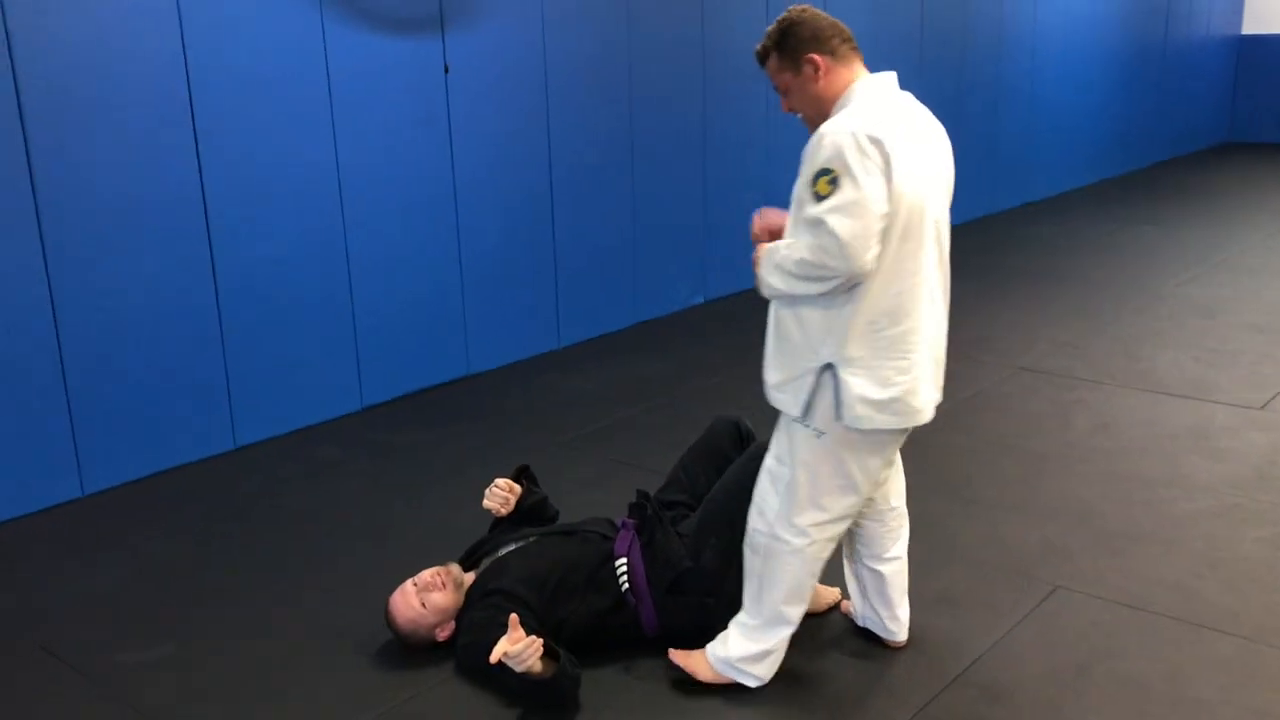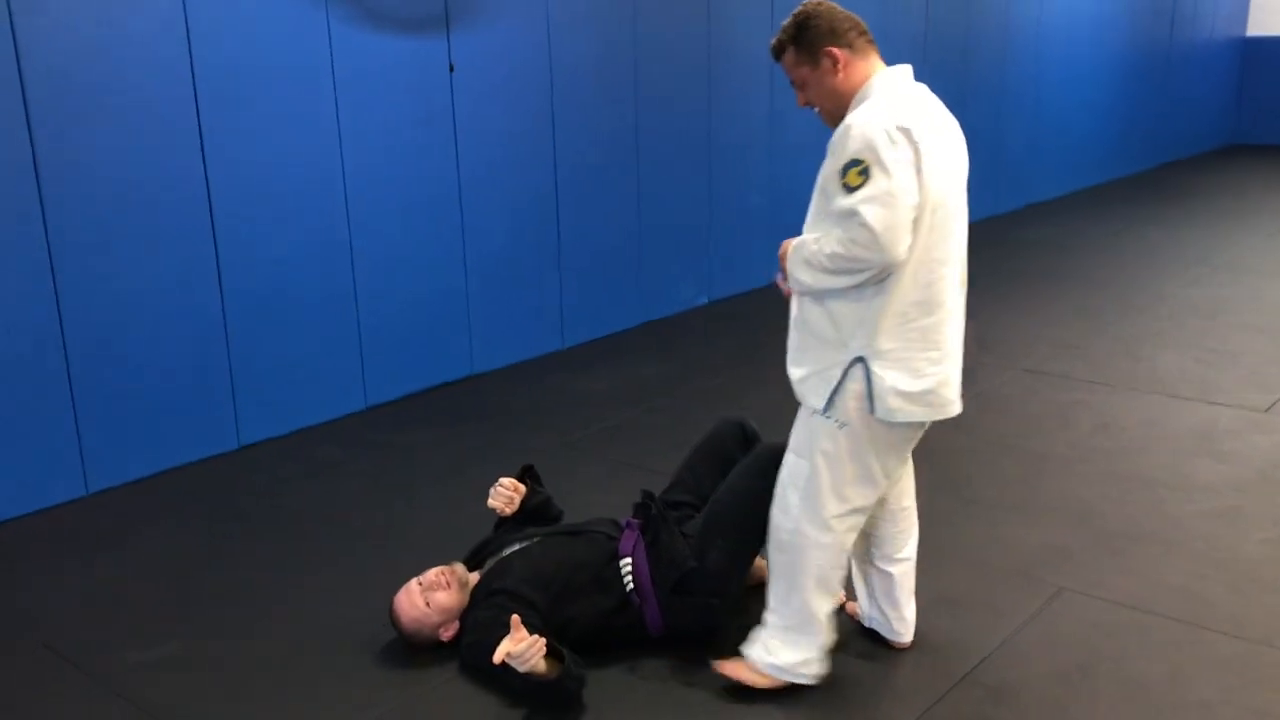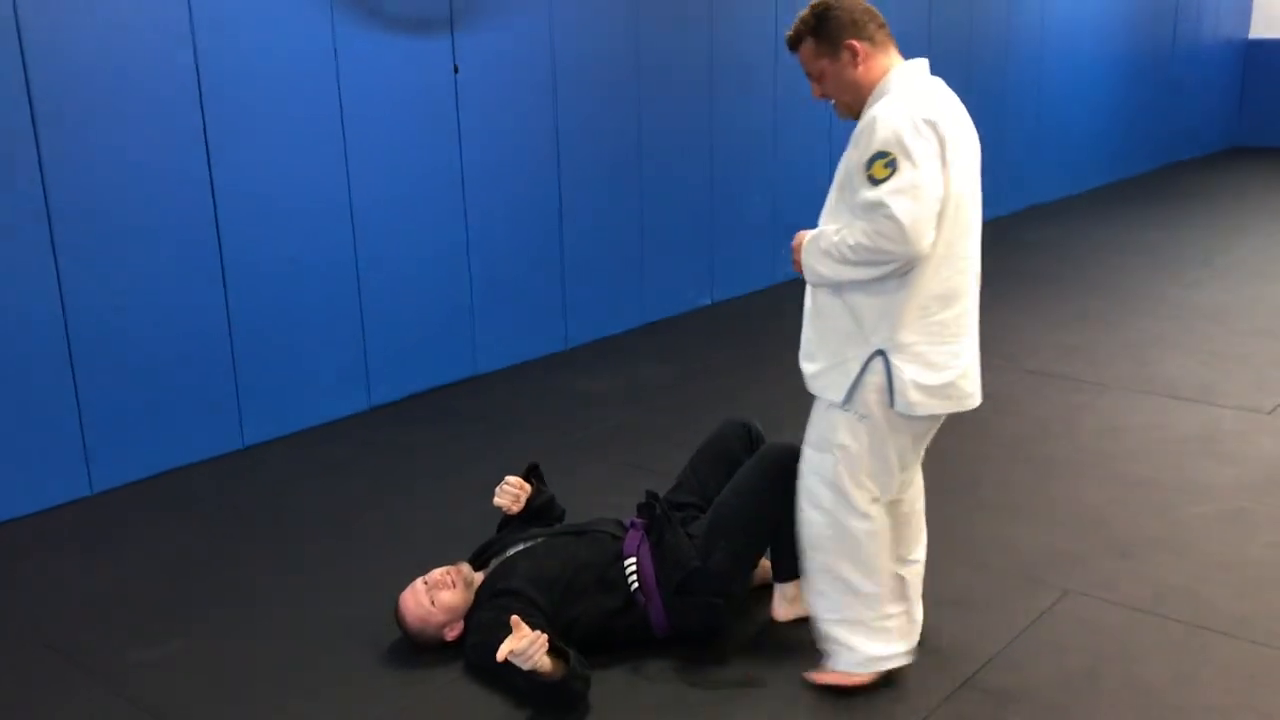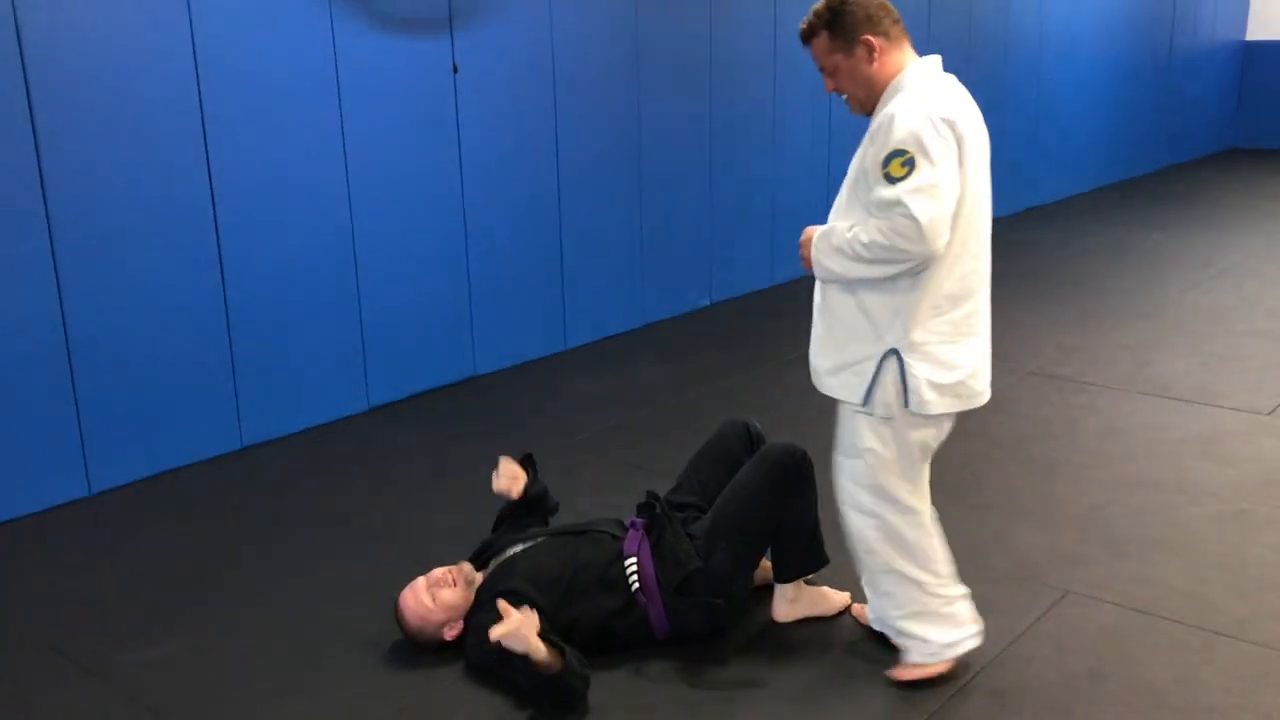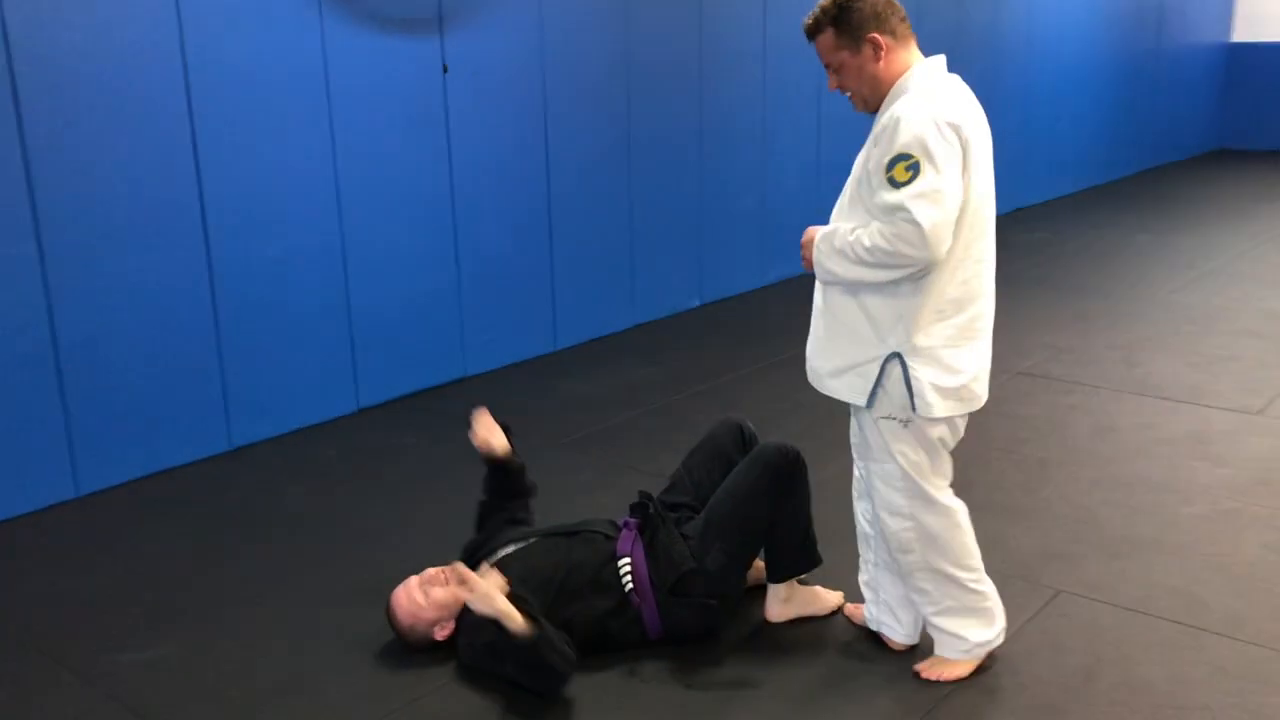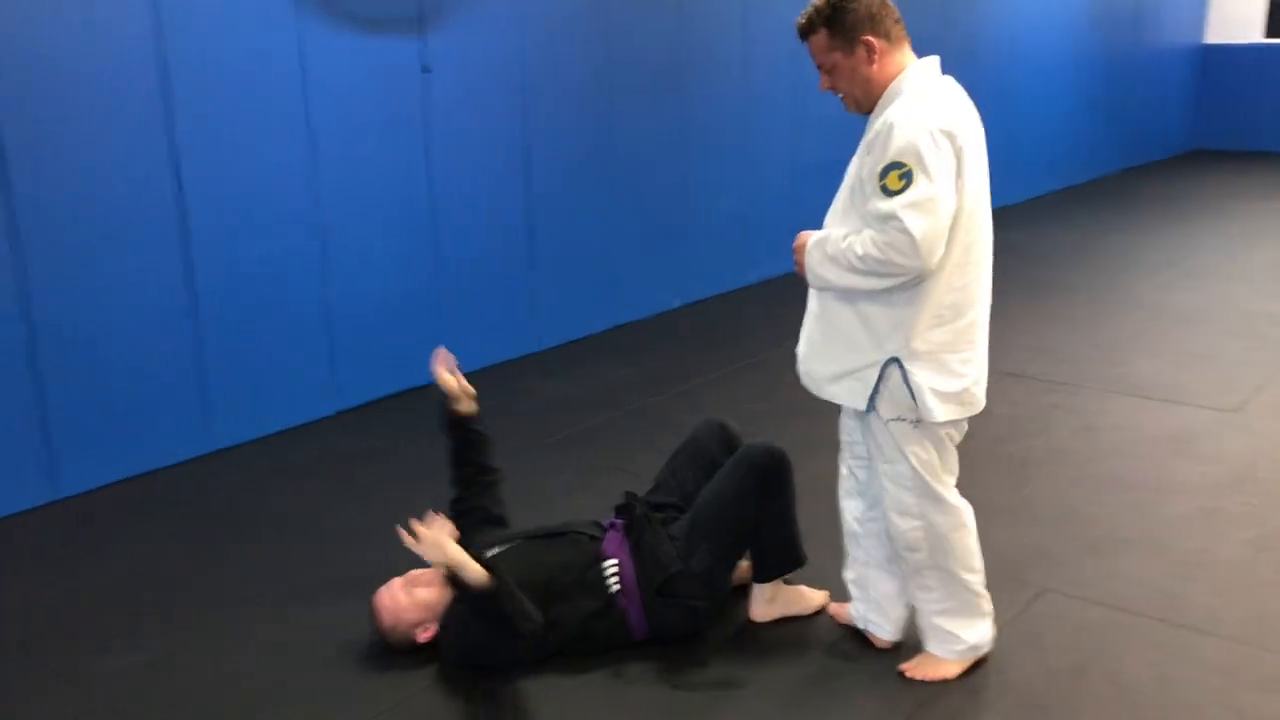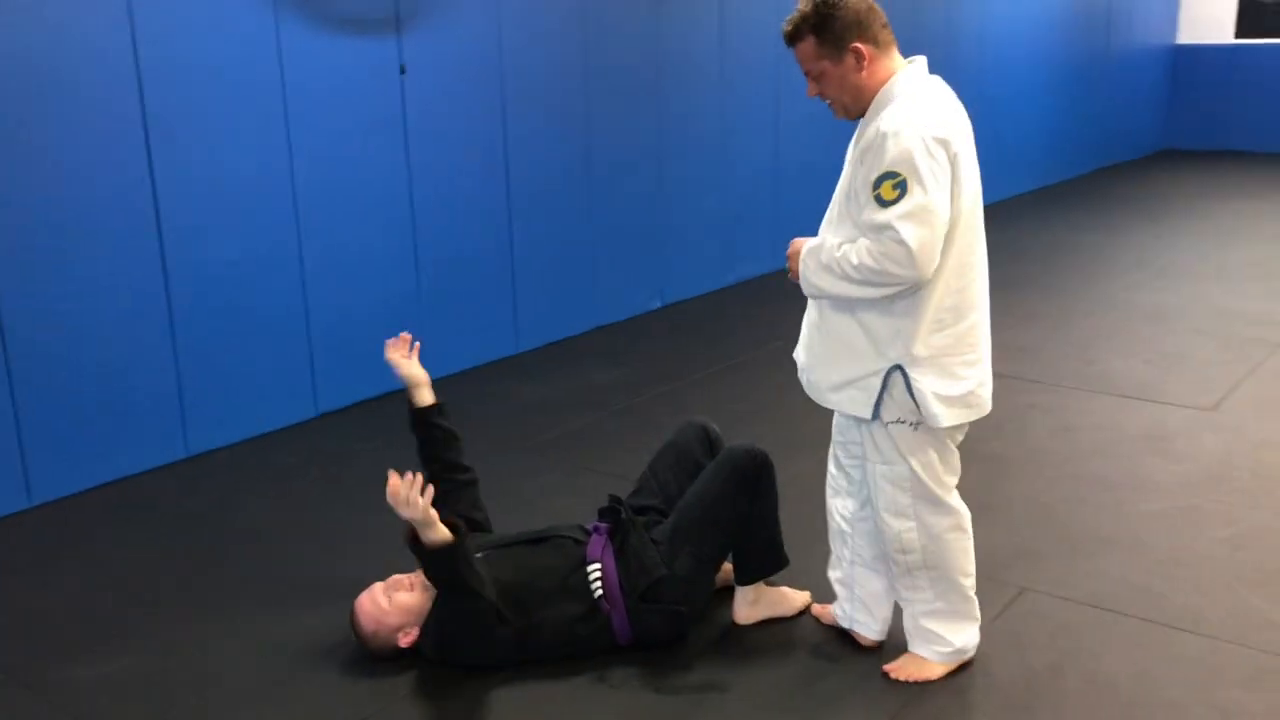
dt=0.1s
person 1, frame 1
left shoulder: (847, 135)
right shoulder: (916, 119)
left elbow: (839, 253)
left wrist: (773, 263)
right wrist: (797, 227)
left hip: (852, 366)
right hip: (899, 355)
left knee: (794, 511)
right knee: (874, 490)
left ankle: (746, 654)
right ankle: (885, 614)
person 1, frame 2
left shoulder: (874, 125)
right shoulder: (922, 109)
left elbow: (872, 242)
left wrist: (799, 257)
right wrist: (815, 255)
left hip: (871, 360)
right hip: (901, 348)
left knee: (814, 502)
right knee: (878, 485)
left ankle: (787, 653)
right ankle: (889, 616)
person 1, frame 3
left shoulder: (894, 119)
right shoulder: (931, 103)
left elbow: (895, 235)
left wrist: (818, 247)
right wrist: (835, 250)
left hip: (888, 353)
right hip: (915, 343)
left knee: (839, 493)
right knee: (891, 486)
left ankle: (868, 645)
right ankle: (893, 618)
person 1, frame 4
left shoulder: (914, 115)
right shoulder: (931, 100)
left elbow: (910, 233)
left wrist: (825, 246)
right wrist: (839, 246)
left hip: (906, 353)
right hip: (903, 341)
left knee: (882, 497)
right knee: (883, 485)
left ankle: (944, 631)
right ankle: (897, 612)
person 1, frame 5
left shoulder: (918, 118)
right shoulder: (933, 101)
left elbow: (914, 238)
left wrist: (827, 248)
right wrist: (840, 246)
left hip: (908, 354)
right hip: (907, 343)
left knee: (911, 498)
right knee: (882, 485)
left ankle: (970, 627)
right ankle: (891, 613)
person 1, frame 6
left shoulder: (913, 124)
right shoulder: (919, 101)
left elbow: (906, 247)
left wrist: (818, 253)
right wrist: (833, 252)
left hip: (910, 358)
right hip: (889, 348)
left knee: (918, 502)
right knee: (869, 485)
left ankle: (962, 633)
right ankle: (876, 611)
person 1, frame 7
left shoulder: (906, 131)
right shoulder: (907, 106)
left elbow: (901, 257)
left wrist: (811, 261)
right wrist: (825, 257)
left hip: (909, 361)
right hip: (884, 350)
left knee: (916, 504)
right knee: (857, 482)
left ankle: (948, 635)
right ankle: (861, 610)
person 2, frame 1
left shoulder: (481, 557)
right shoulder: (482, 632)
left elbow: (544, 518)
right elbow: (561, 685)
left wrist: (516, 494)
right wrist: (533, 666)
left hip: (644, 535)
right hip: (675, 588)
left knee: (732, 432)
person 2, frame 2
left shoulder: (483, 558)
right shoulder: (484, 629)
left elbow: (548, 517)
right elbow: (563, 684)
left wrist: (522, 492)
right wrist: (533, 665)
left hip: (644, 537)
right hip: (675, 587)
left knee: (735, 434)
right knee: (773, 460)
left ankle: (749, 559)
person 2, frame 3
left shoulder: (488, 558)
right shoulder: (488, 630)
left elbow: (548, 518)
left wrist: (526, 493)
right wrist: (538, 664)
left hip: (647, 537)
right hip: (682, 588)
left knee: (738, 436)
right knee: (782, 461)
left ankle: (757, 561)
right ankle: (790, 591)
person 2, frame 4
left shoulder: (489, 560)
right shoulder: (488, 641)
left elbow: (537, 512)
left wrist: (522, 482)
right wrist: (536, 652)
left hip: (650, 540)
right hip: (681, 589)
left knee: (740, 434)
right knee: (786, 462)
left ankle: (761, 563)
right ankle: (791, 595)
person 2, frame 5
left shoulder: (482, 553)
right shoulder: (482, 636)
left elbow: (510, 497)
right elbow: (551, 668)
left wrist: (500, 453)
right wrist: (510, 618)
left hip: (642, 539)
right hip: (677, 589)
left knee: (734, 435)
right knee: (779, 461)
left ankle: (749, 562)
right ankle: (784, 592)
person 2, frame 6
left shoulder: (470, 546)
right shoulder: (468, 634)
left elbow: (477, 484)
right elbow: (523, 627)
left wrist: (463, 406)
right wrist: (464, 569)
left hip: (629, 542)
right hip: (662, 594)
left knee: (716, 438)
right knee: (763, 464)
left ankle: (738, 564)
right ankle: (768, 596)
person 2, frame 7
left shoulder: (444, 554)
right shoulder: (450, 635)
left elbow: (451, 477)
right elbow: (476, 607)
left wrist: (420, 392)
right wrist: (425, 528)
left hip: (611, 548)
right hip: (648, 597)
left knee: (699, 437)
right knee: (747, 465)
left ankle: (717, 565)
right ankle: (751, 596)
